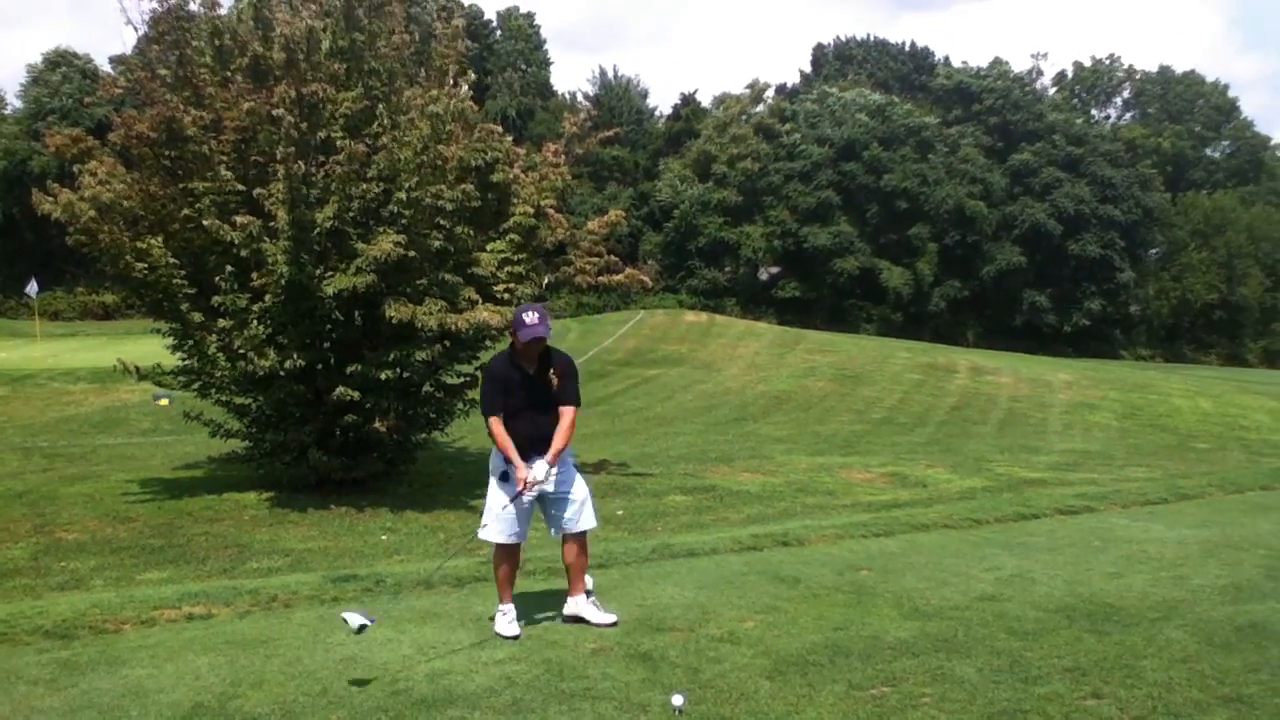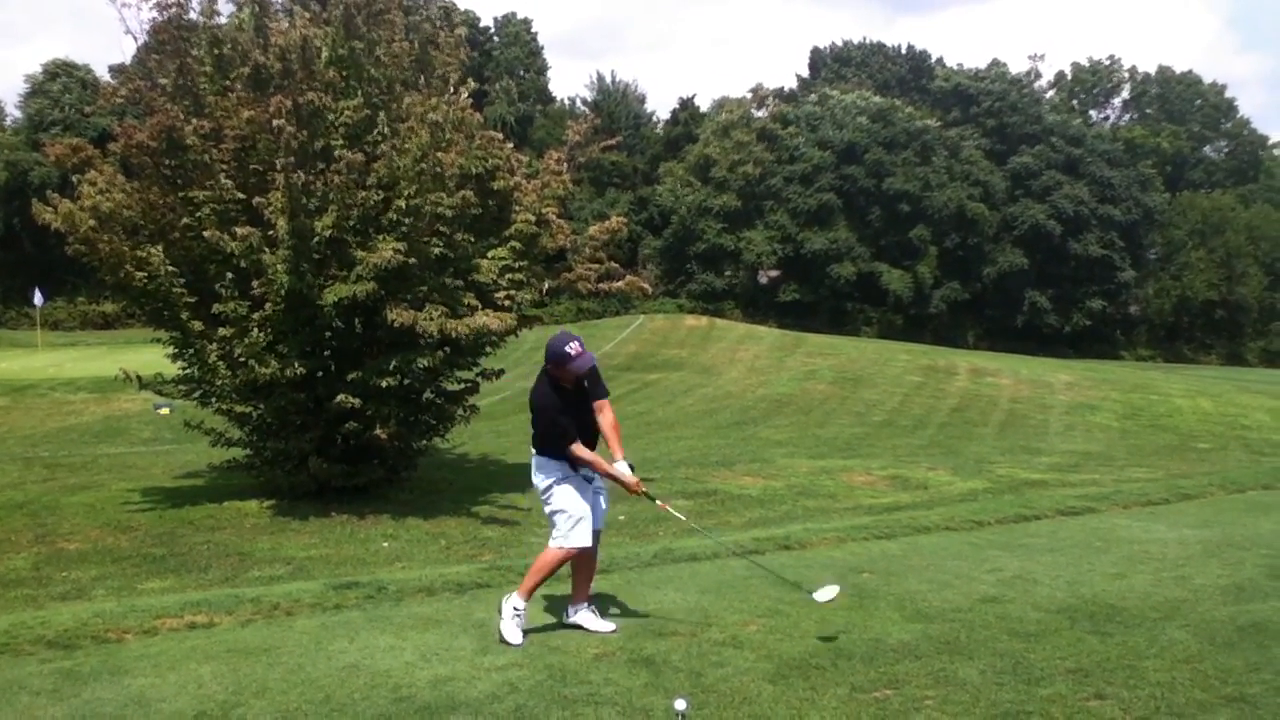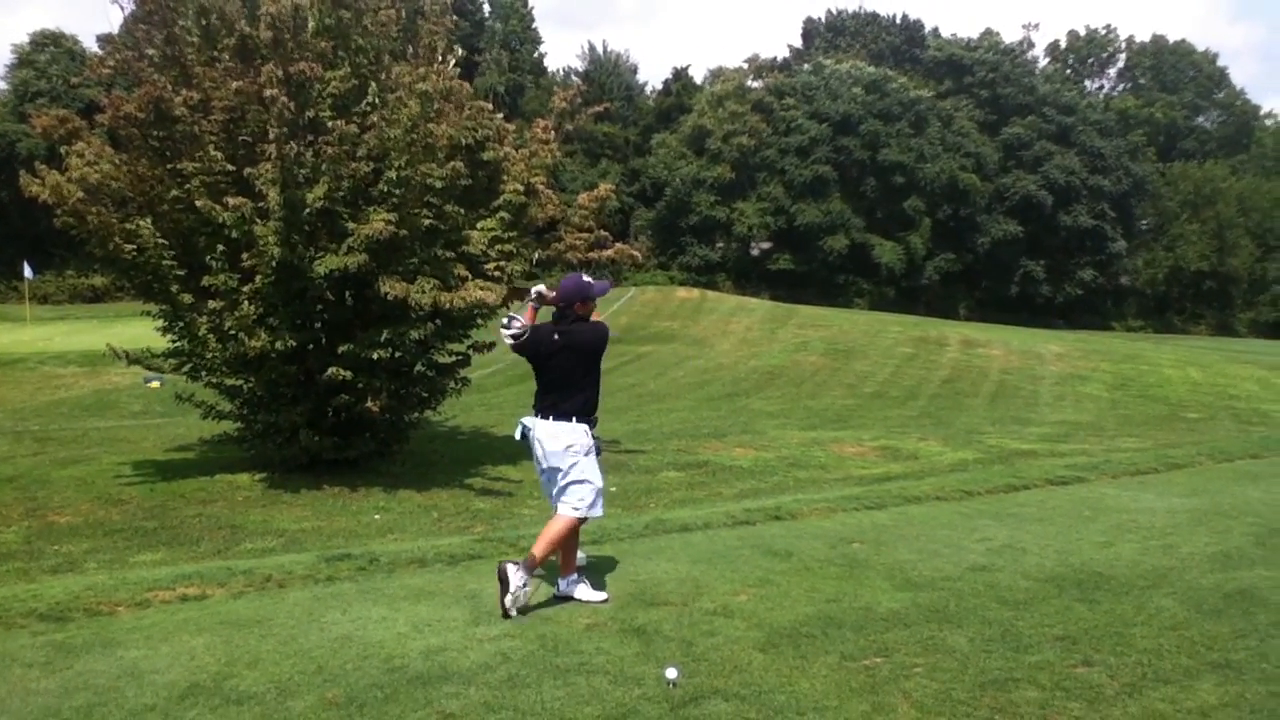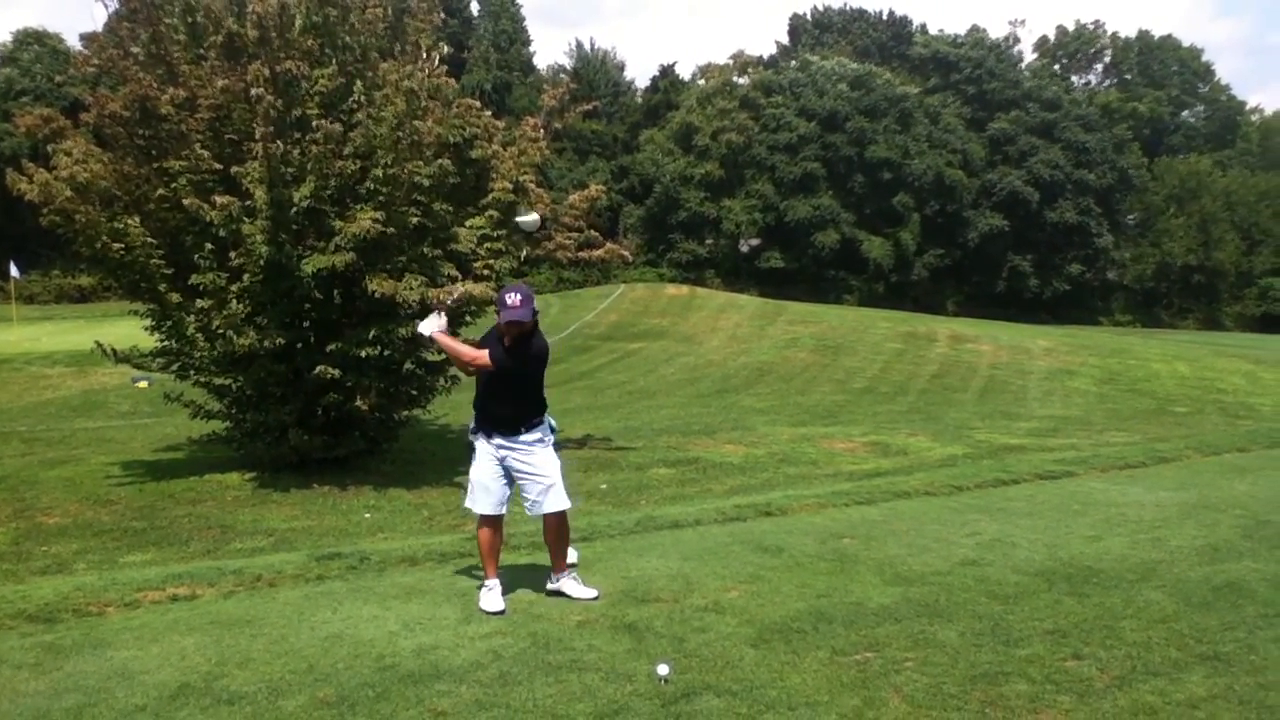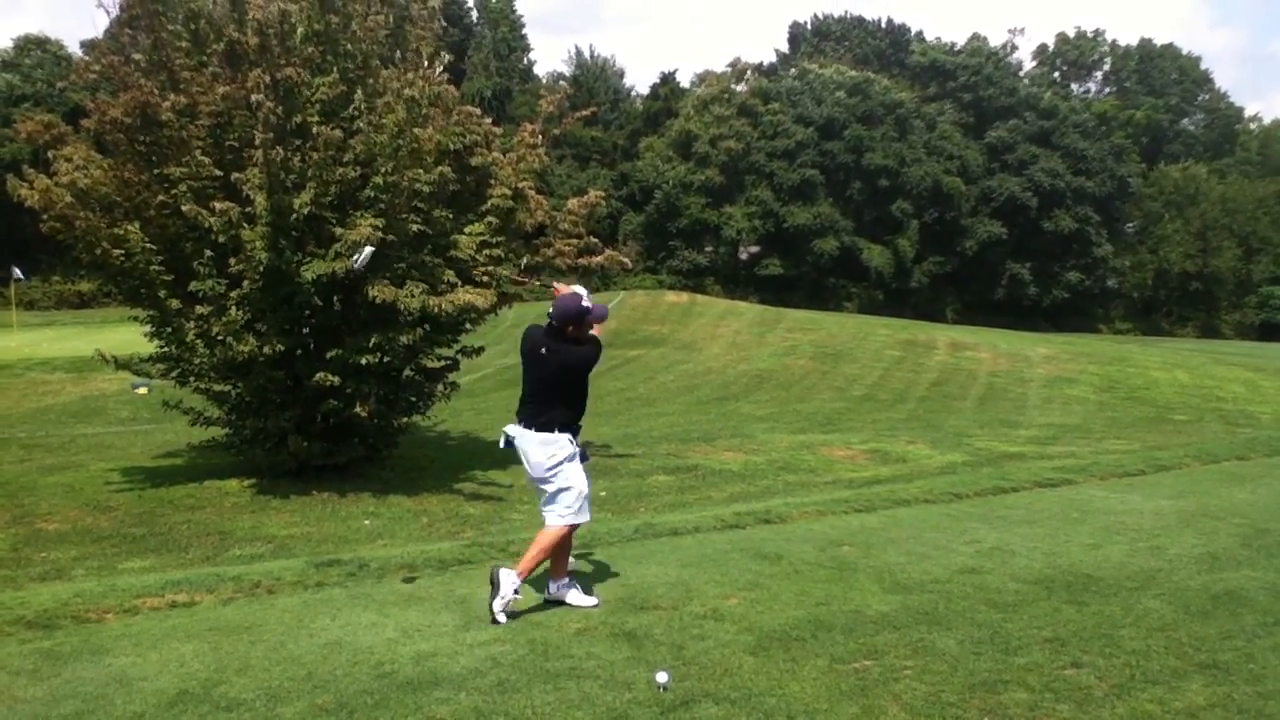
dt=1s
person 1, frame 1
left shoulder: (563, 364)
right shoulder: (497, 368)
left elbow: (569, 415)
right elbow: (495, 422)
left wrist: (549, 461)
right wrist: (517, 465)
left hip: (554, 458)
right hip: (511, 462)
left knee: (576, 528)
right knee: (507, 538)
left ankle: (577, 600)
right ankle: (506, 608)
person 1, frame 2
left shoulder: (582, 372)
right shoulder: (545, 399)
left elbow: (603, 410)
right elbow: (574, 449)
left wrist: (619, 459)
right wrist: (615, 475)
left hip: (582, 466)
right hip: (559, 471)
left knee: (590, 535)
right knee: (569, 542)
left ankle: (578, 607)
right ankle: (516, 603)
person 1, frame 3
left shoulder: (536, 336)
right shoulder: (588, 336)
left elbow: (514, 341)
left wrist: (533, 303)
right wrist: (556, 299)
left hip: (545, 427)
right hip: (572, 434)
left knee: (570, 506)
right knee: (574, 509)
left ankle: (568, 579)
right ankle: (521, 570)
person 1, frame 4
left shoulder: (534, 348)
right shoulder: (497, 334)
left elbow: (478, 360)
right elbow: (471, 367)
left wrist: (437, 335)
right wrist: (445, 334)
left hip: (528, 440)
right hip: (488, 439)
left knee: (554, 509)
right knee: (488, 513)
left ankle: (560, 576)
right ankle: (491, 583)
person 1, frame 5
left shoulder: (534, 338)
right shoulder: (582, 354)
right elbow: (594, 335)
left wrist: (568, 301)
right wrist: (571, 296)
left hip: (529, 434)
right hip: (553, 442)
left knee: (561, 513)
right knee: (564, 518)
left ankle: (558, 582)
right ankle: (512, 578)
